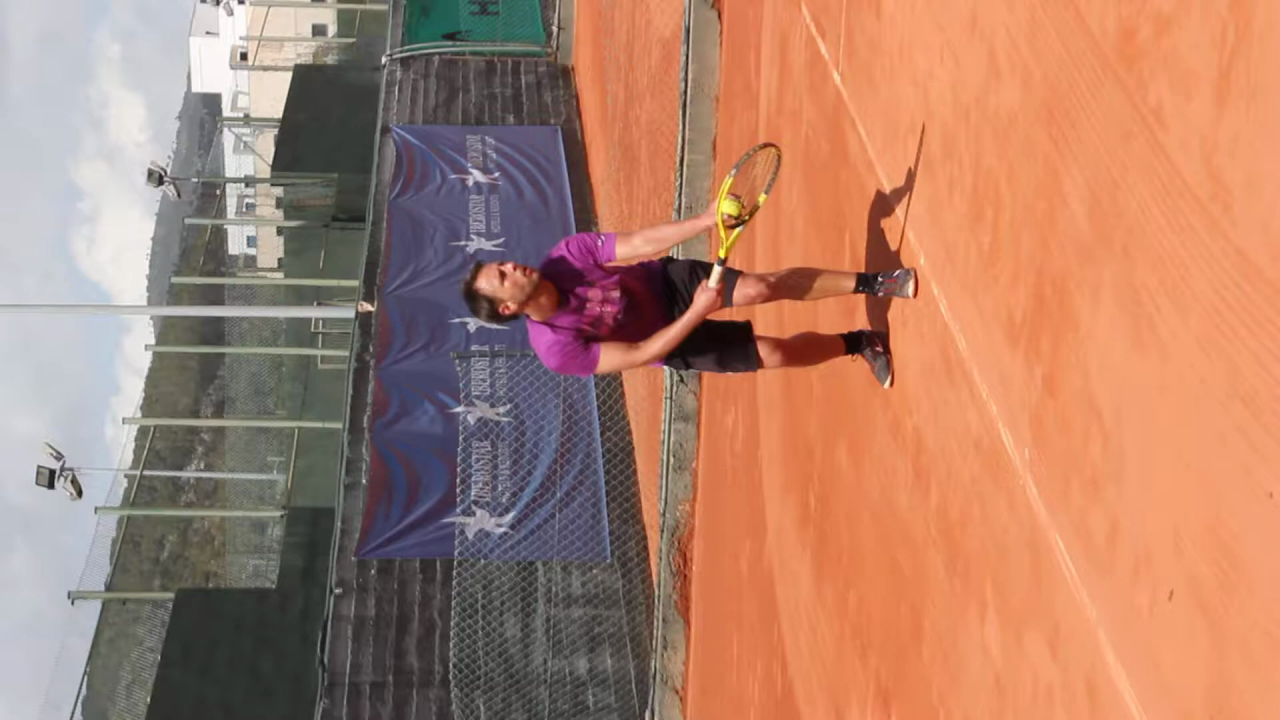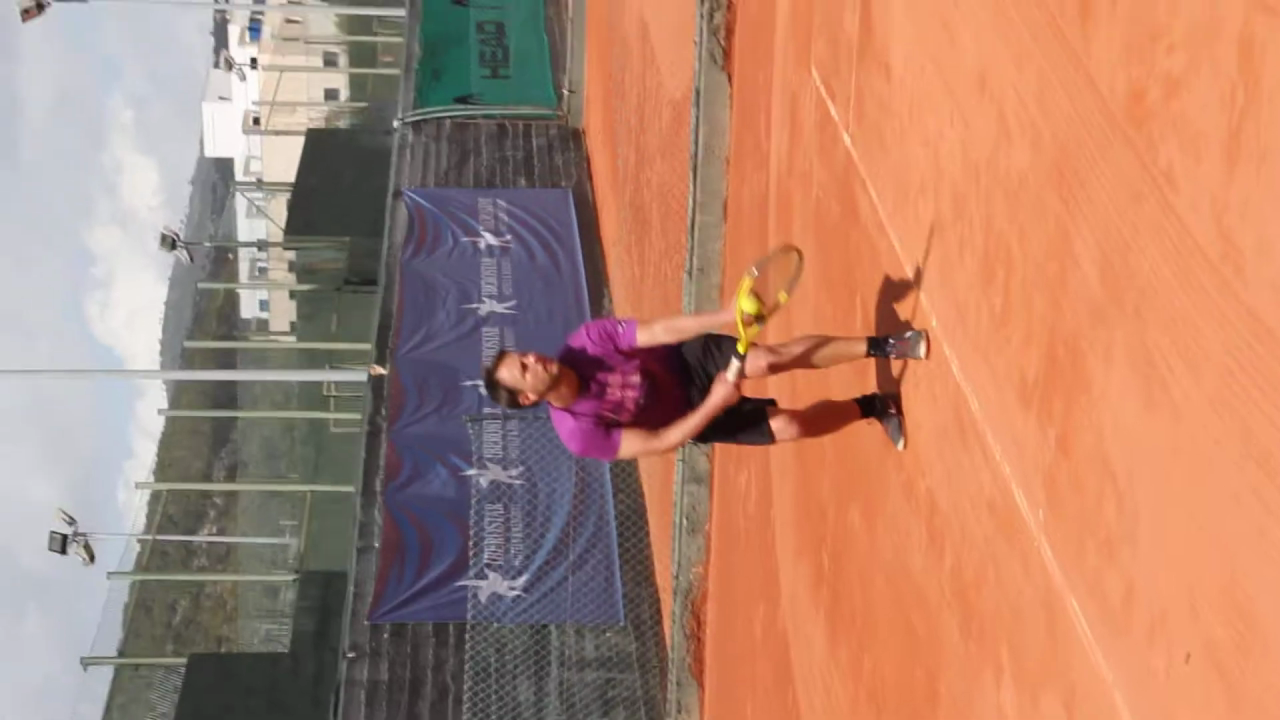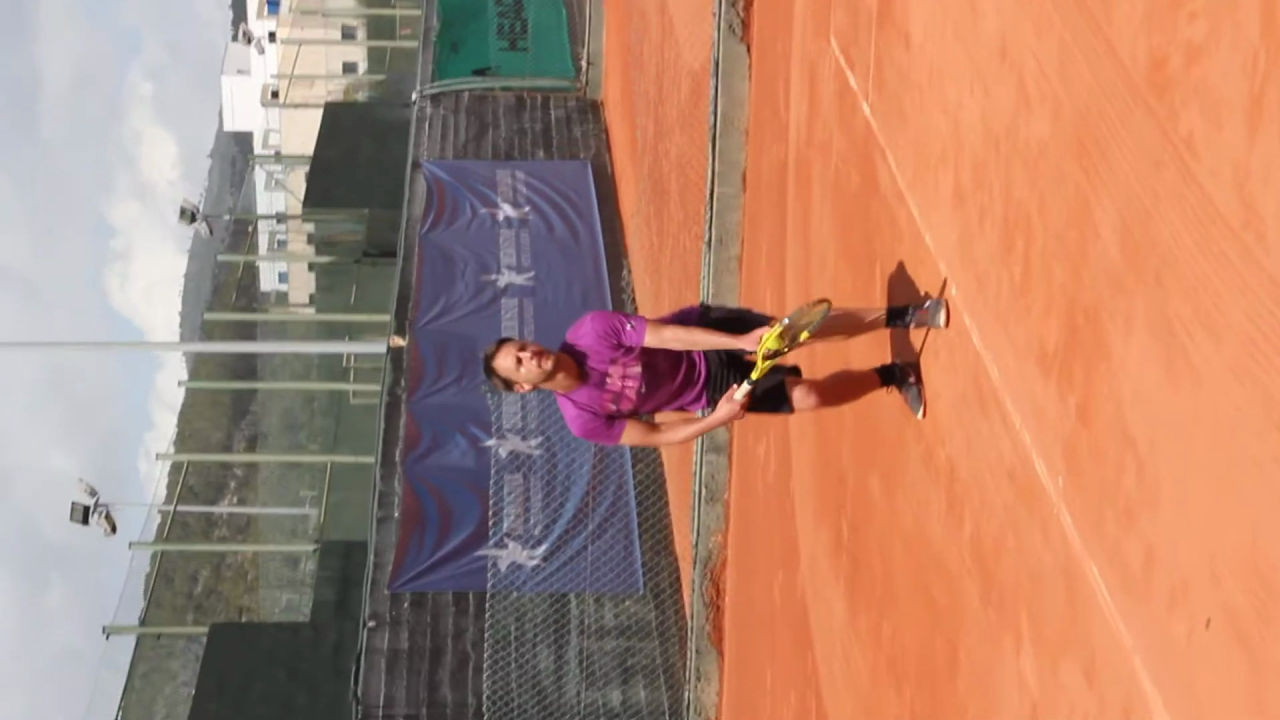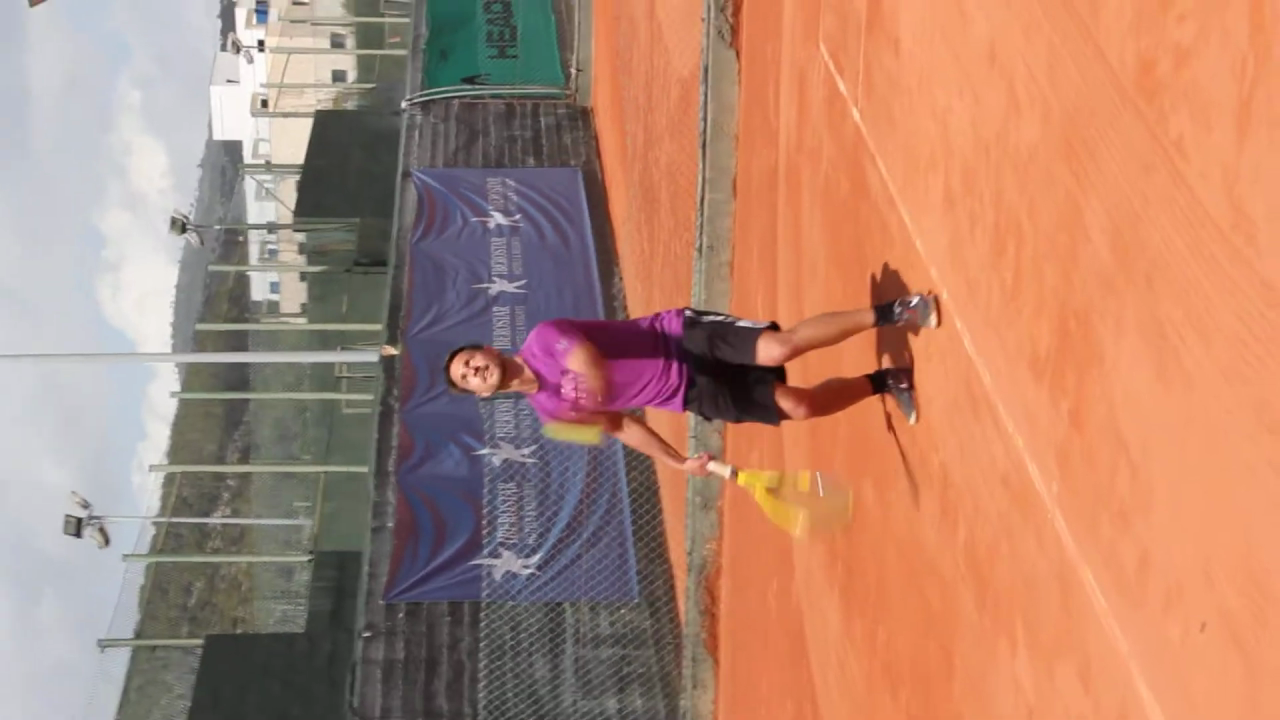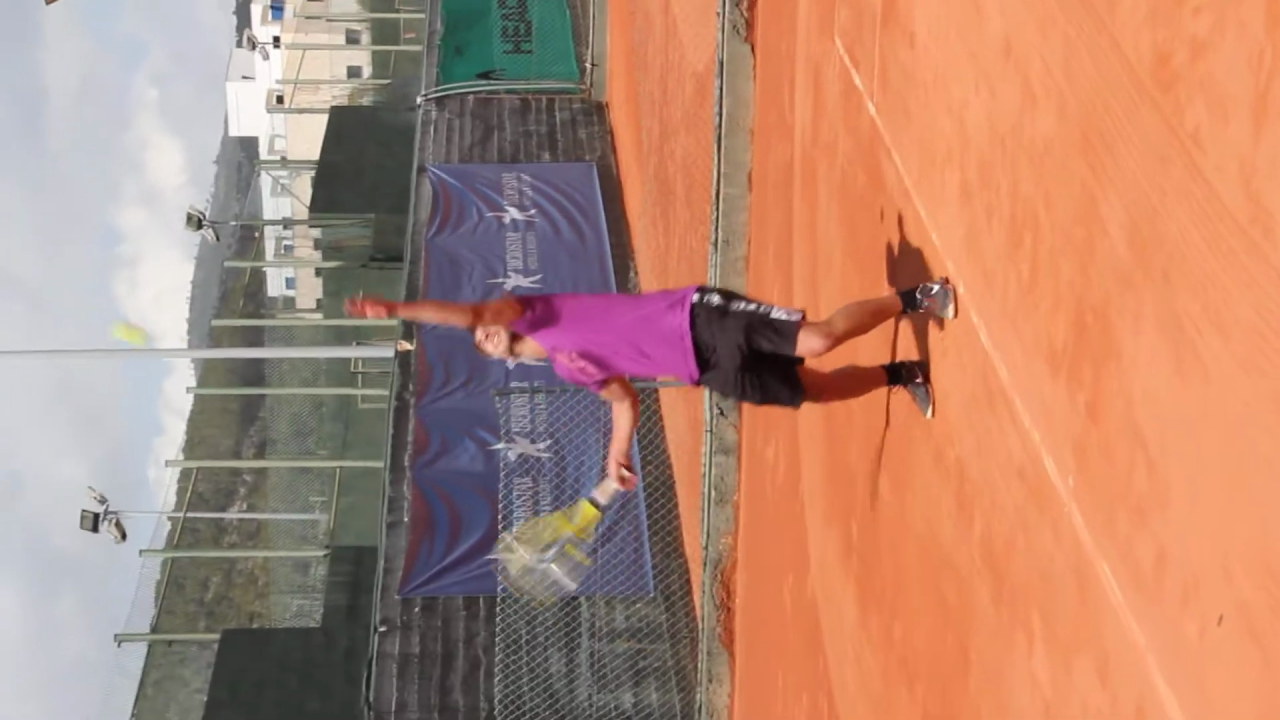
dt=0.3s
person 1, frame 1
left shoulder: (567, 256)
right shoulder: (555, 349)
left elbow: (643, 242)
right elbow: (639, 355)
left wrist: (711, 217)
right wrist: (696, 314)
left hip: (670, 282)
right hip: (673, 346)
left knee: (755, 288)
right knee: (773, 354)
left ankle: (873, 282)
right ankle: (859, 343)
person 1, frame 2
left shoulder: (586, 342)
right shoulder: (577, 433)
left elbow: (663, 330)
right elbow: (659, 443)
left wrist: (729, 314)
right wrist: (715, 404)
left hip: (687, 361)
right hip: (691, 419)
left knee: (766, 359)
right knee: (788, 426)
left ankle: (883, 346)
right ankle: (873, 406)
person 1, frame 3
left shoulder: (592, 330)
right shoulder: (582, 419)
left elbow: (672, 334)
right elbow: (653, 435)
left wrist: (744, 342)
right wrist: (714, 419)
left hip: (705, 329)
right hip: (710, 389)
right knee: (809, 397)
left ankle: (904, 315)
right ankle: (892, 375)
person 1, frame 4
left shoulder: (542, 341)
right shoulder: (549, 410)
left elbow: (588, 358)
right elbow: (620, 425)
left wrist: (593, 386)
right wrist: (677, 463)
left hip: (684, 337)
right hip: (693, 393)
left knee: (779, 347)
right knee: (799, 406)
left ankle: (892, 312)
right ankle: (884, 381)
person 1, frame 5
left shoulder: (535, 315)
right shoulder: (571, 370)
left elbow: (476, 312)
right elbow: (627, 403)
left wrist: (399, 310)
right wrist: (616, 460)
left hip: (699, 318)
right hip: (714, 371)
left knee: (816, 337)
right knee: (815, 390)
left ankle: (914, 298)
right ankle: (898, 374)
